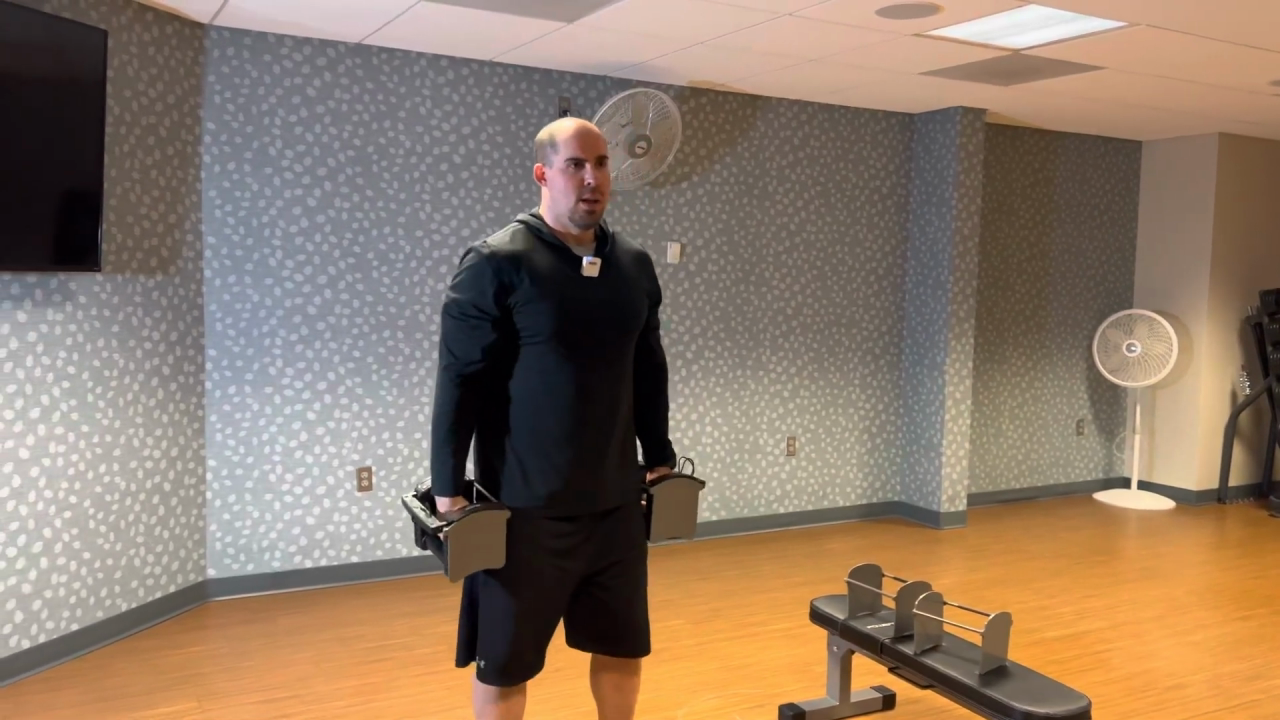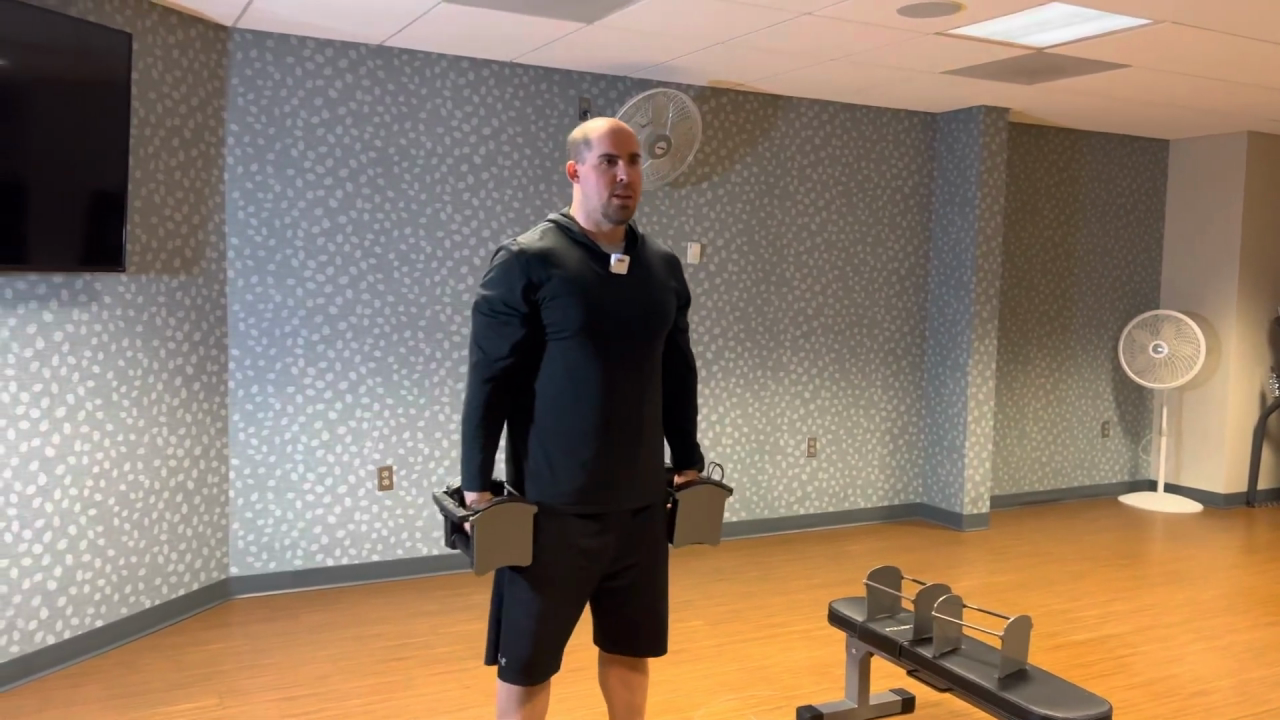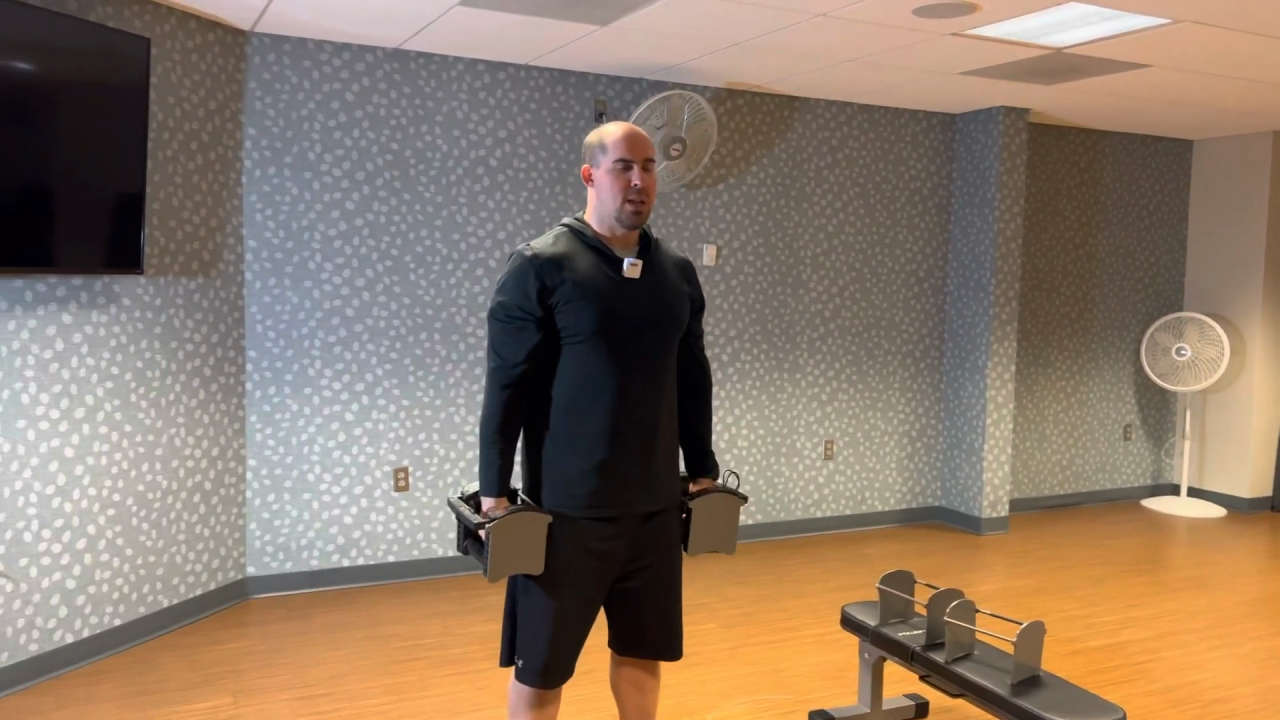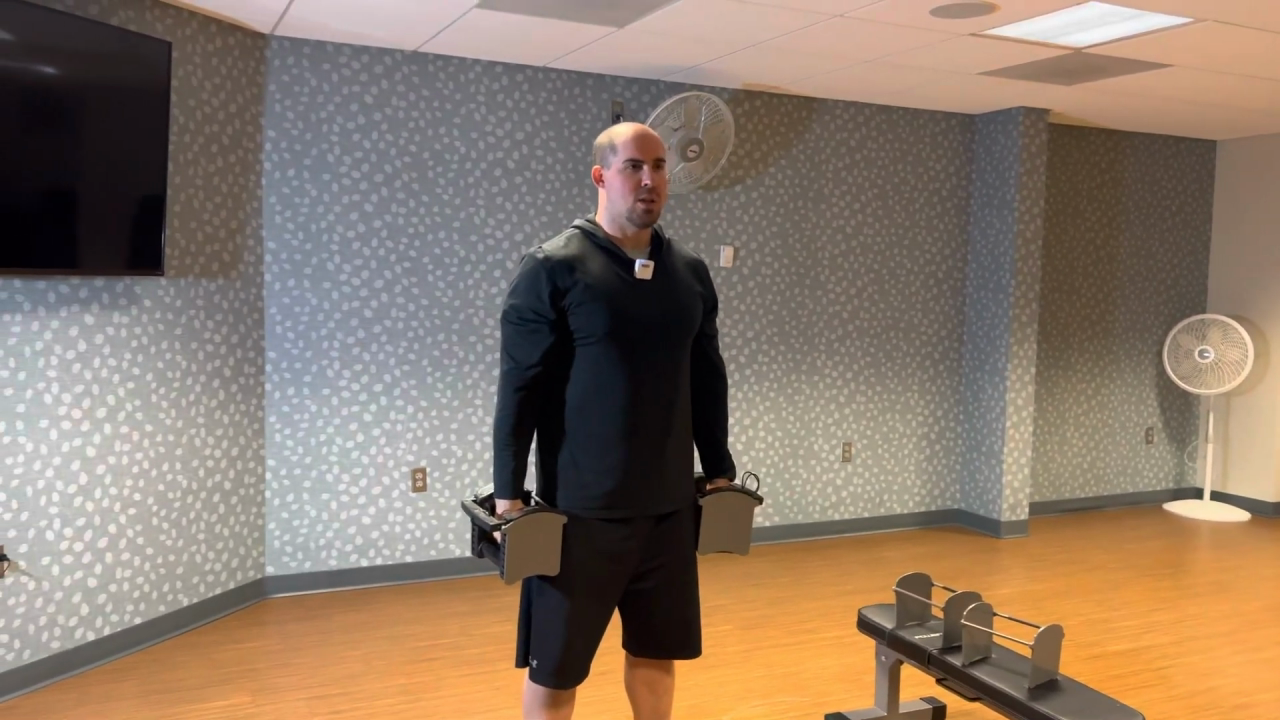
dt=0.4s
person 1, frame 1
left shoulder: (634, 266)
right shoulder: (495, 264)
right elbow: (459, 382)
left wrist: (659, 457)
right wrist: (449, 488)
left hip: (615, 499)
right hip: (526, 504)
left knee: (622, 645)
right knee: (504, 660)
person 1, frame 2
left shoulder: (664, 268)
right shoulder: (526, 262)
left elbow: (678, 373)
right elbow: (489, 380)
left wrist: (688, 462)
right wrist: (477, 483)
left hip: (641, 499)
right hip: (553, 502)
left knee: (631, 646)
right knee: (528, 657)
person 1, frame 3
left shoulder: (678, 273)
right shoulder: (539, 266)
left elbow: (693, 379)
right elbow: (507, 386)
left wrist: (702, 469)
right wrist: (494, 489)
left hip: (654, 503)
right hip: (565, 506)
left knee: (642, 649)
right knee: (541, 660)
person 1, frame 4
left shoulder: (690, 273)
right shoulder: (551, 269)
left elbow: (707, 380)
right elbow: (520, 388)
left wrist: (719, 470)
right wrist: (508, 492)
left hip: (669, 505)
right hip: (579, 508)
left knee: (657, 649)
right knee: (555, 661)
